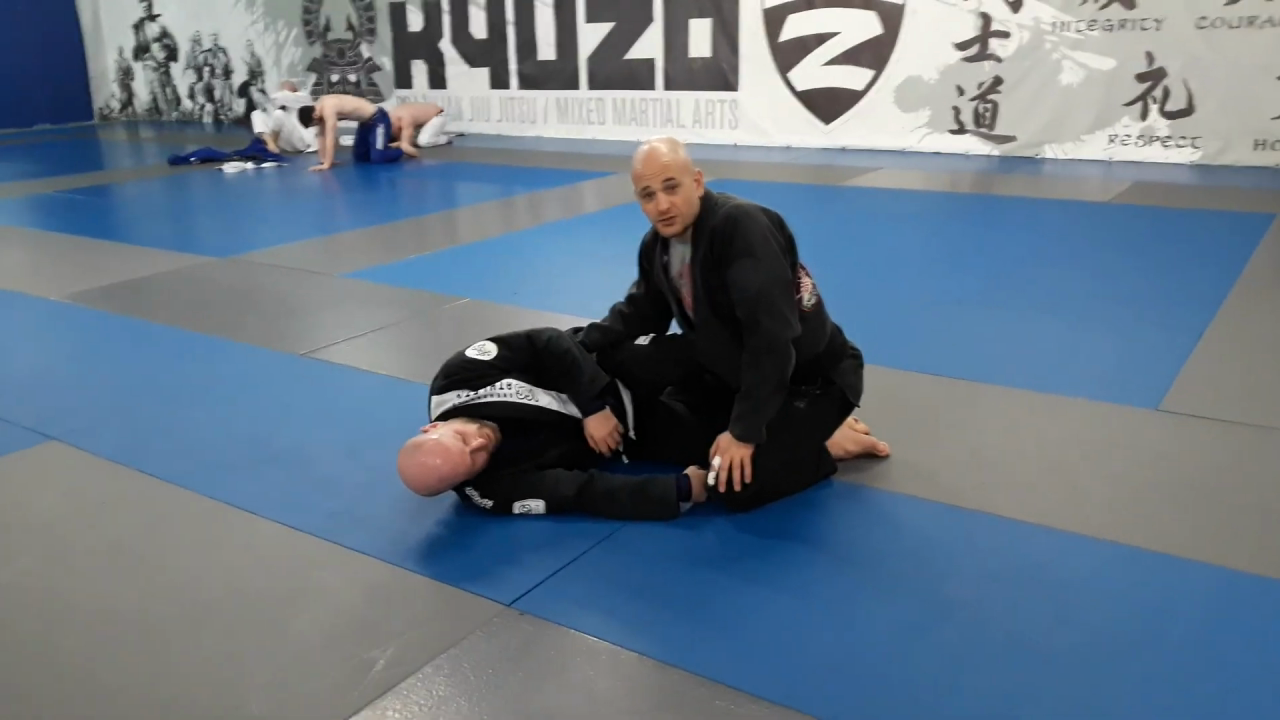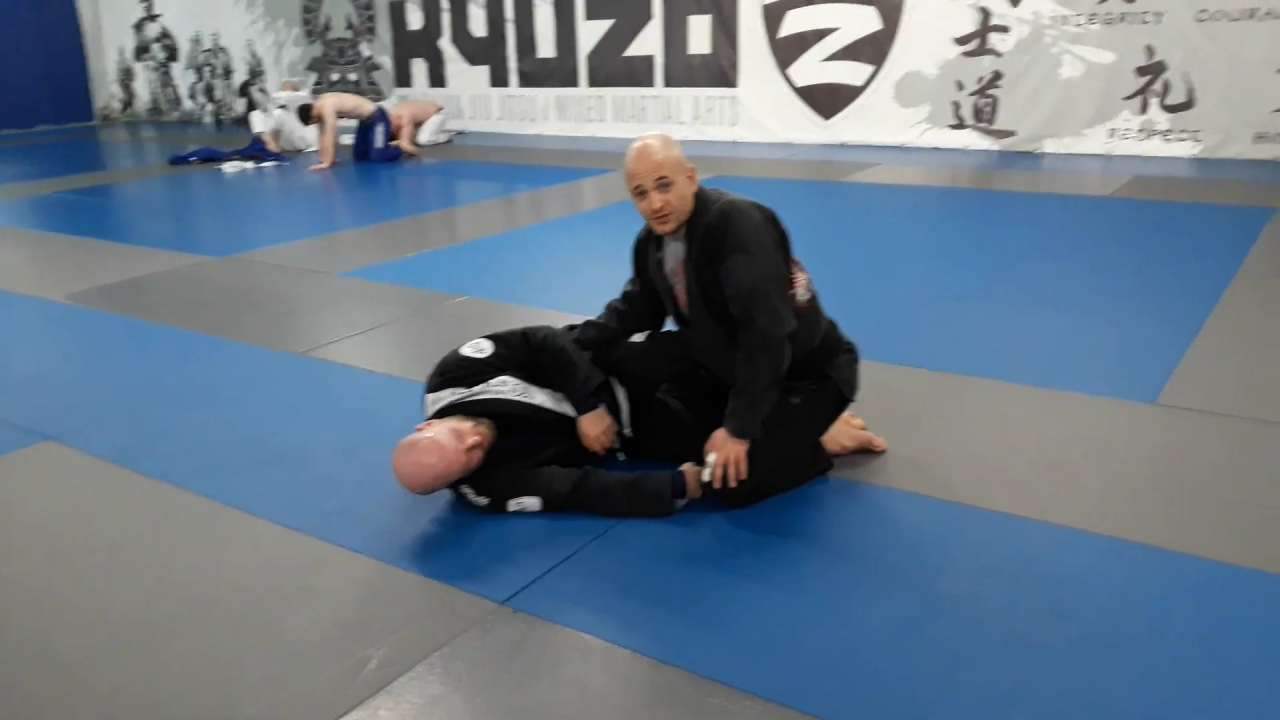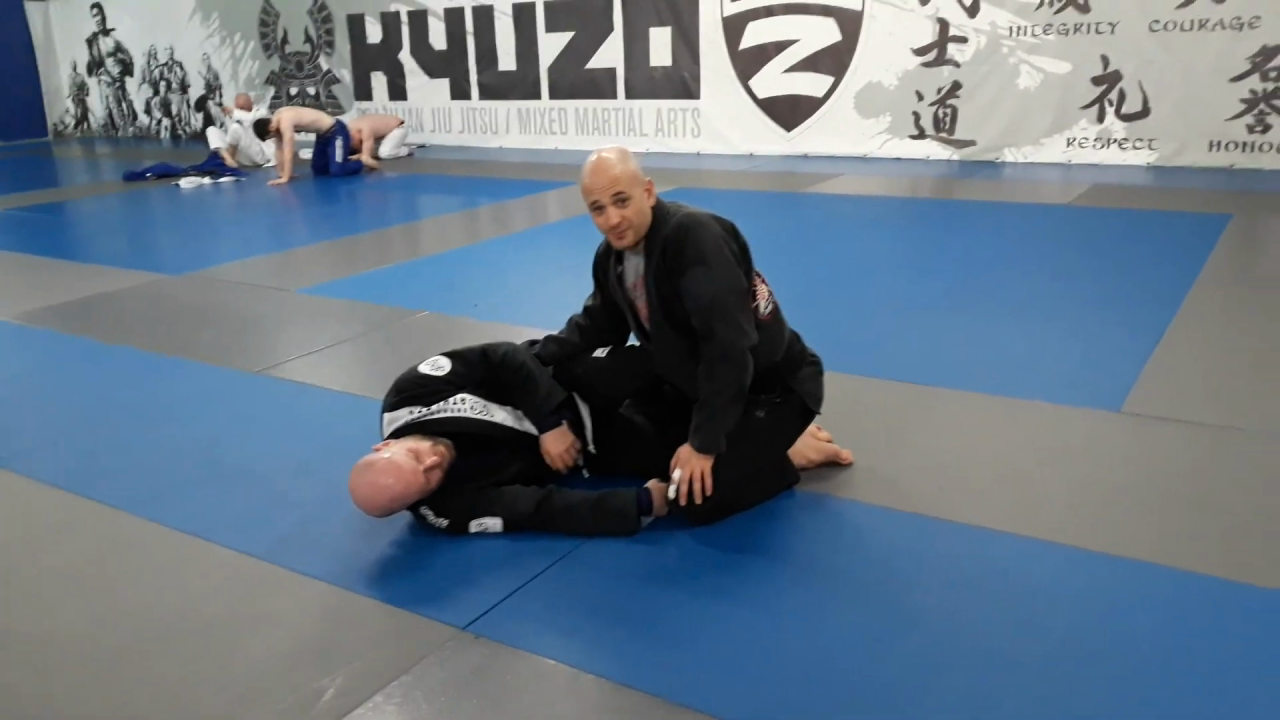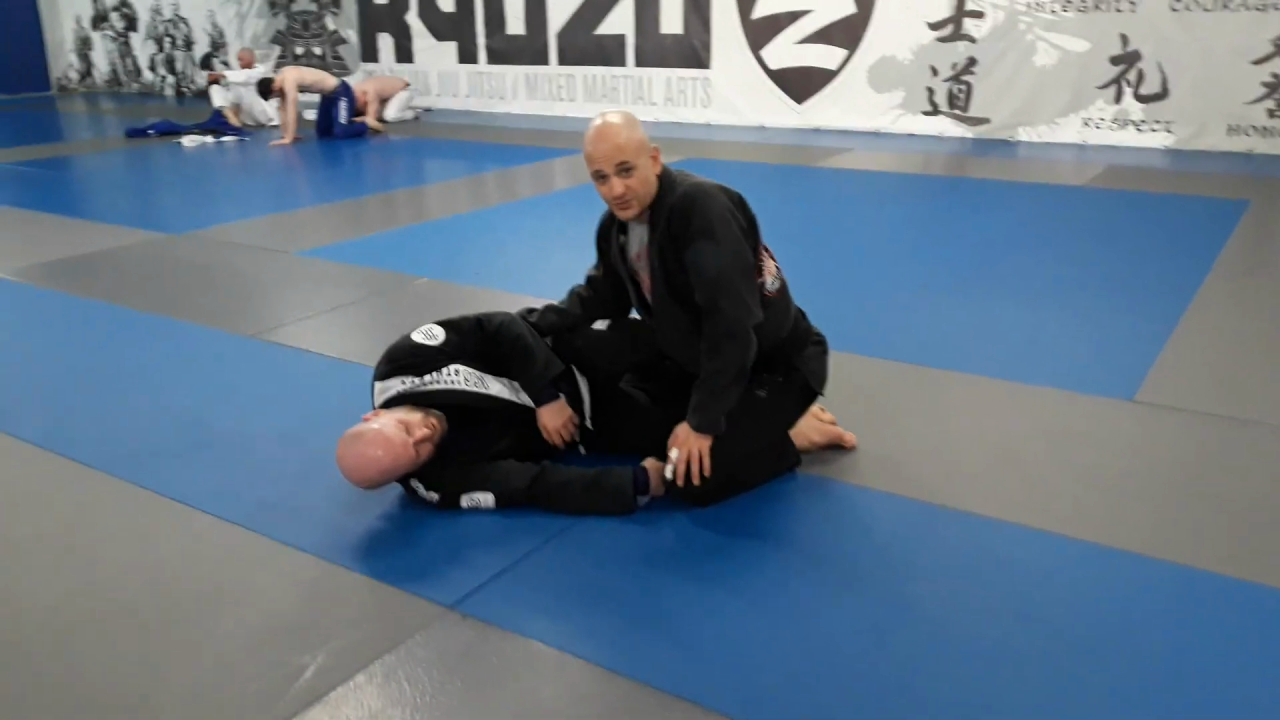
dt=0.3s
person 1, frame 1
left shoulder: (743, 228)
right shoulder: (657, 243)
left elbow: (772, 339)
right elbow: (640, 312)
left wrist: (744, 431)
right wrist: (579, 344)
left hip: (808, 375)
right hip: (729, 364)
left knee: (738, 489)
left ankle: (829, 440)
person 1, frame 2
left shoulder: (736, 225)
right shoulder: (652, 239)
left elbow: (765, 334)
right elbow: (636, 310)
left wrist: (739, 427)
right wrist: (573, 342)
left hip: (805, 370)
right hip: (726, 360)
left knee: (735, 483)
left ankle: (825, 435)
person 1, frame 3
left shoulder: (695, 237)
right shoulder: (611, 254)
left elbow: (728, 348)
right elbow: (597, 325)
left wrist: (704, 442)
right wrist: (532, 356)
left hip: (769, 382)
right hip: (690, 374)
left knee: (700, 499)
left ankle: (794, 448)
person 1, frame 4
left shoulder: (703, 209)
right shoulder: (617, 223)
left elbow: (733, 325)
right elbow: (601, 297)
left wrist: (703, 421)
right wrist: (530, 324)
left hip: (773, 361)
right hip: (693, 351)
left knee: (698, 481)
left ankle: (794, 431)
person 2, frame 1
left shoulder: (458, 376)
right shoulder: (495, 490)
left elbow: (548, 344)
right elbow: (588, 493)
left wrist: (594, 405)
right wrist: (686, 488)
person 2, frame 2
left shoulder: (452, 374)
right shoulder: (489, 488)
left elbow: (544, 342)
right elbow: (581, 490)
left wrist: (588, 404)
right wrist: (680, 485)
person 2, frame 3
left shoulder: (411, 393)
right shoulder: (454, 511)
left elbow: (503, 358)
right elbow: (550, 511)
left wrist: (549, 420)
right wrist: (649, 503)
left hip: (570, 386)
right hip: (592, 444)
right ankle: (786, 449)
person 2, frame 4
left shoulder: (403, 360)
right shoulder: (442, 483)
left elbow: (498, 328)
right elbow: (542, 487)
left wrist: (547, 395)
right wrist: (643, 481)
